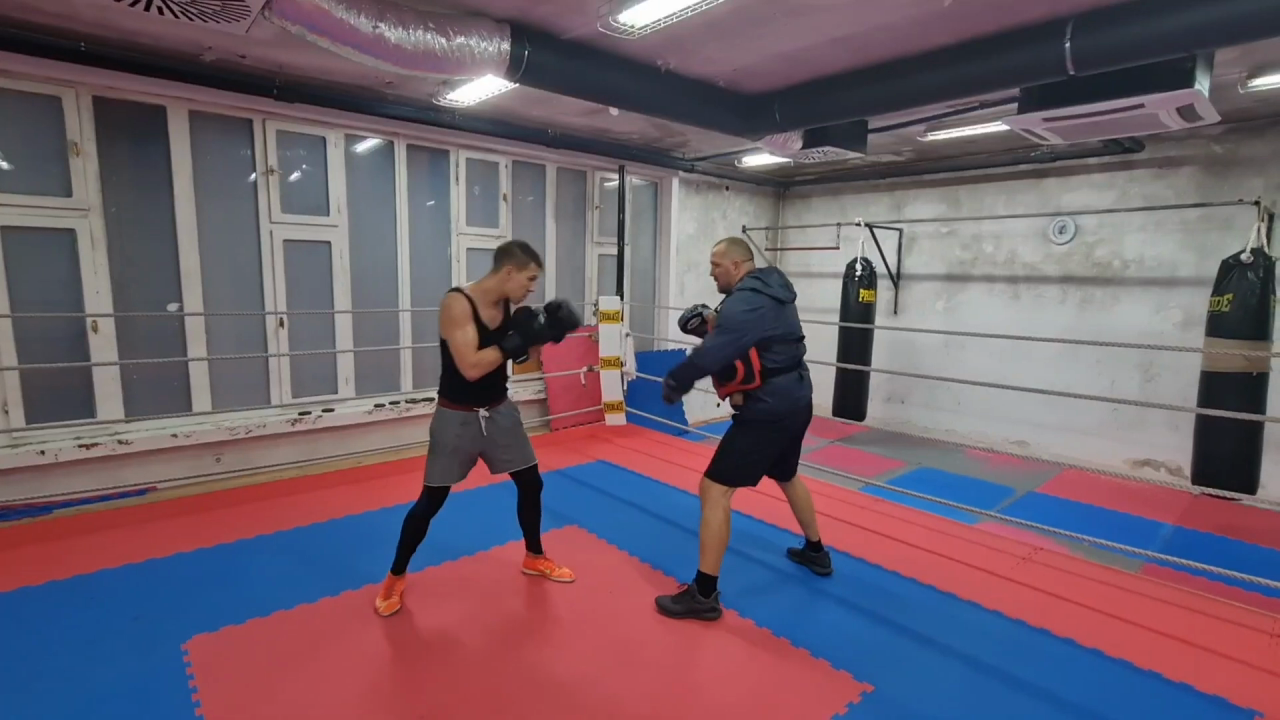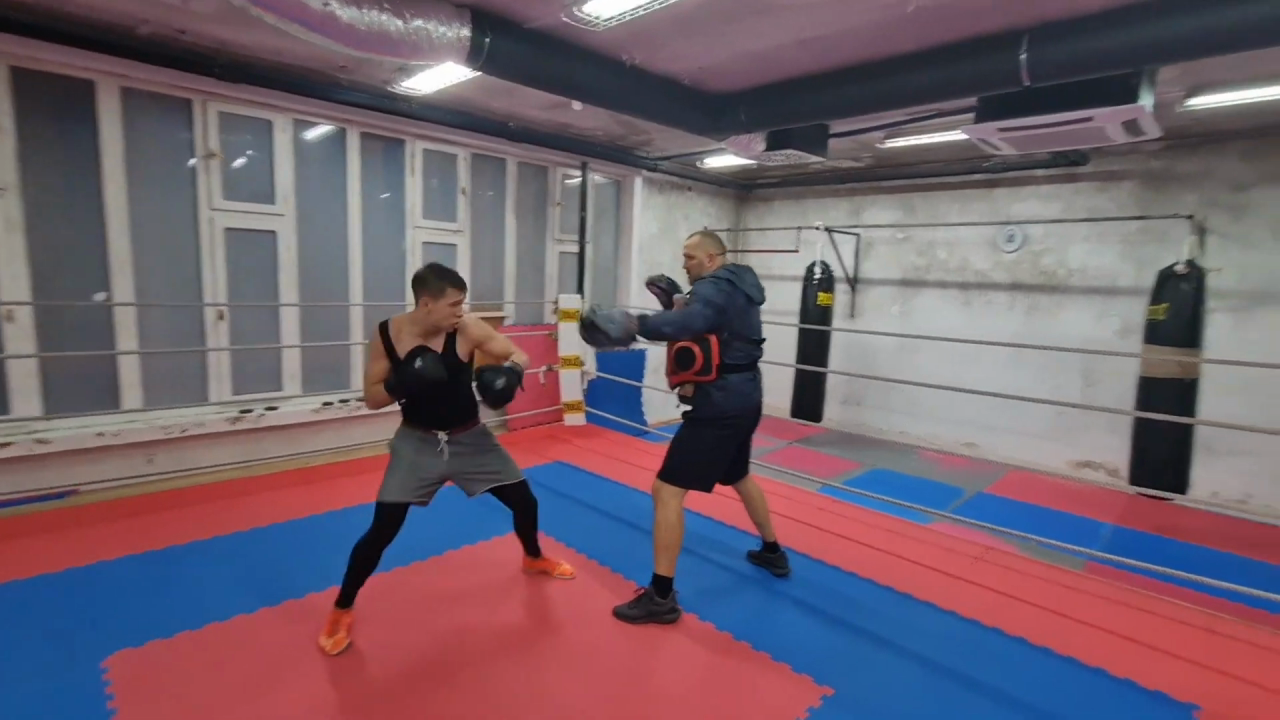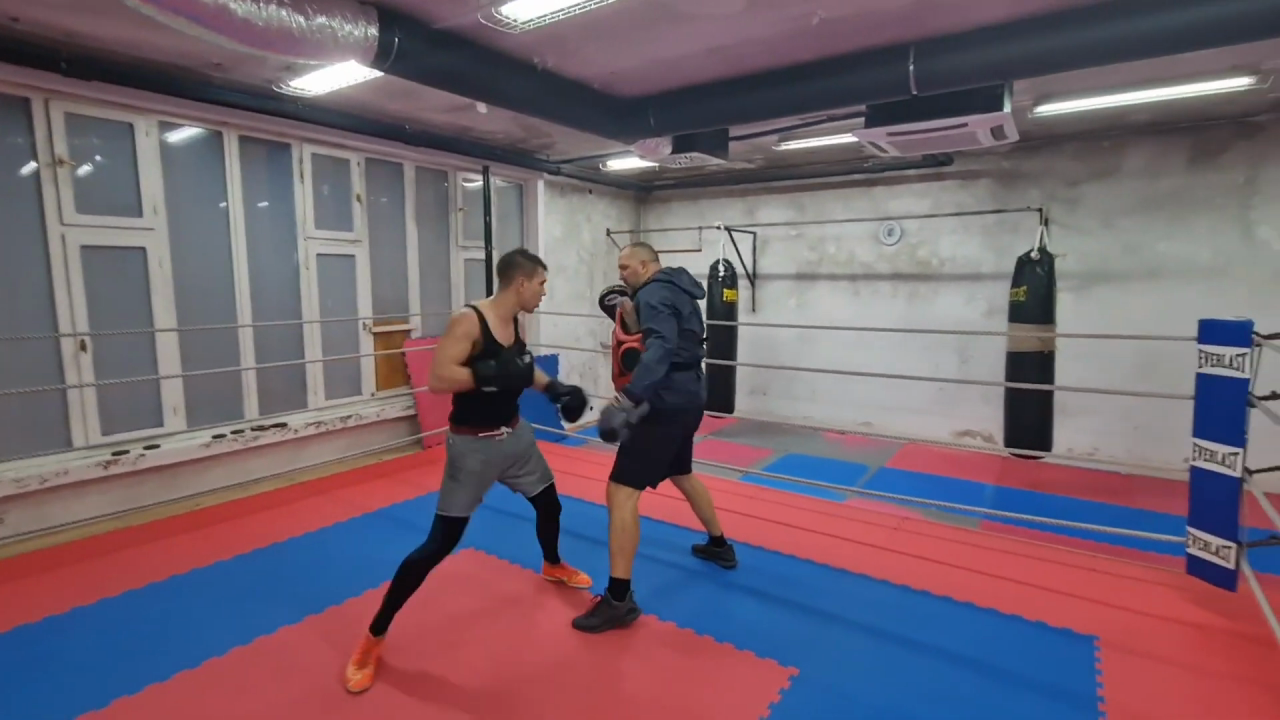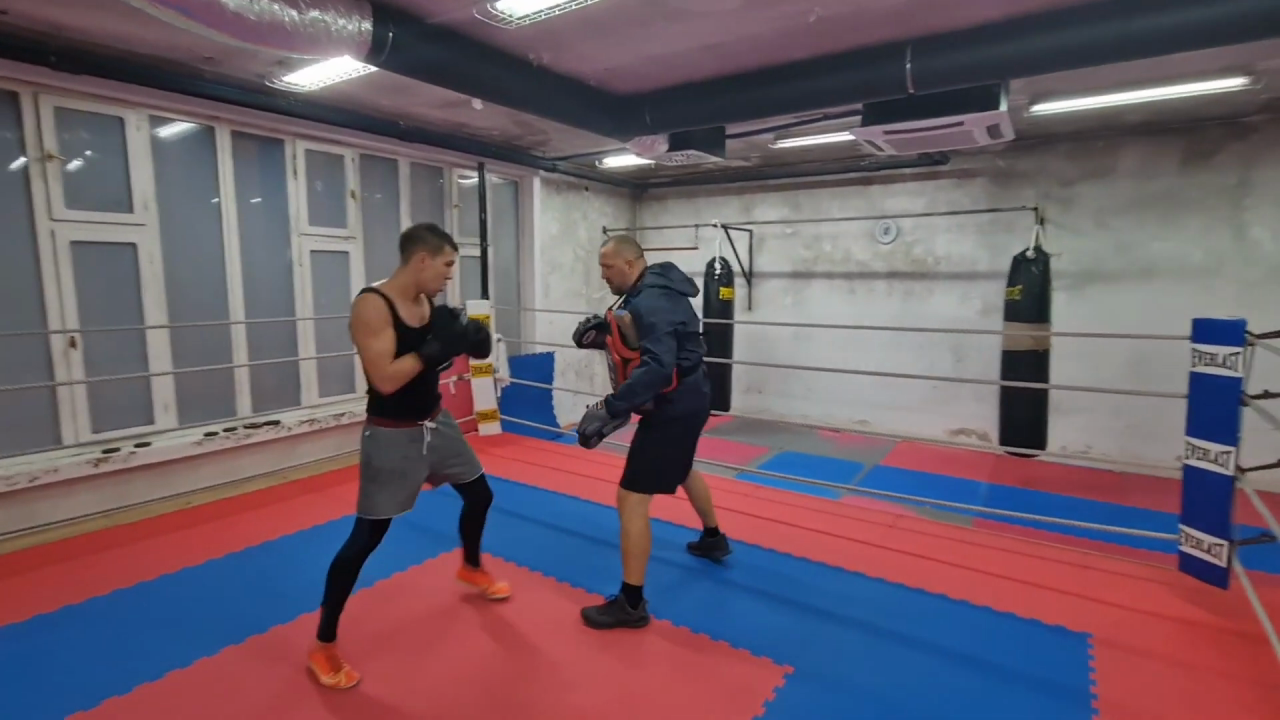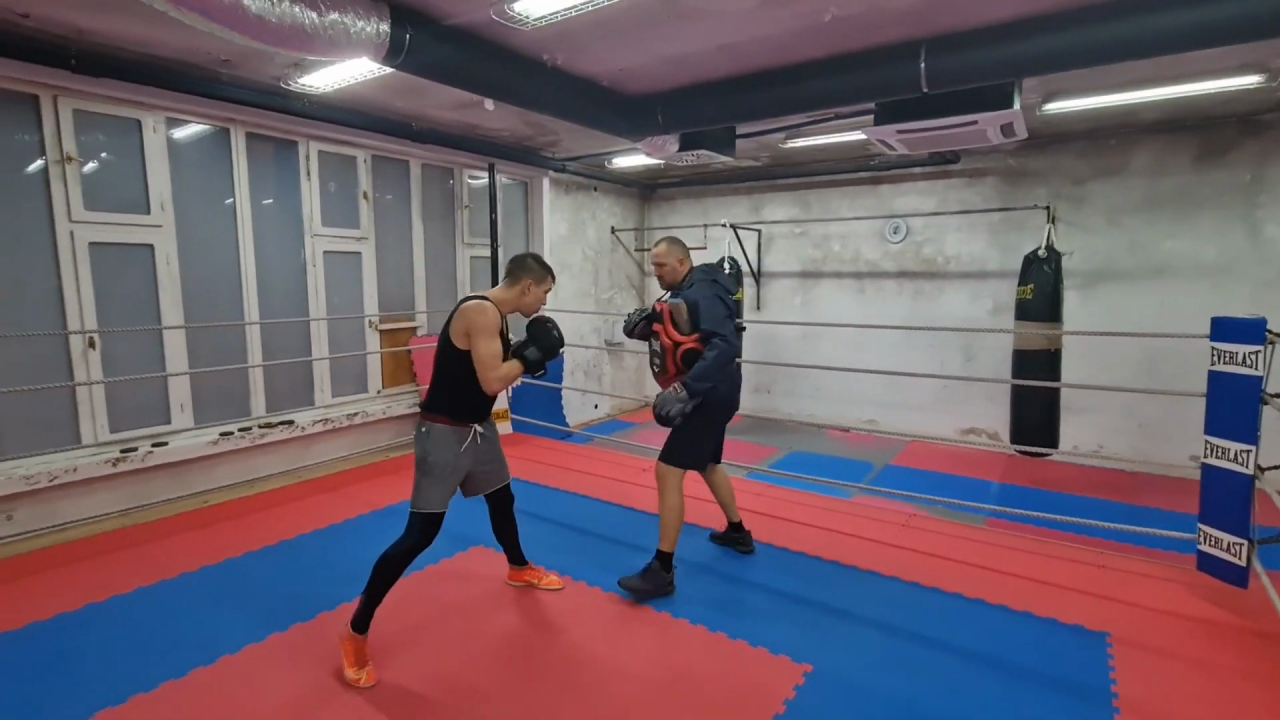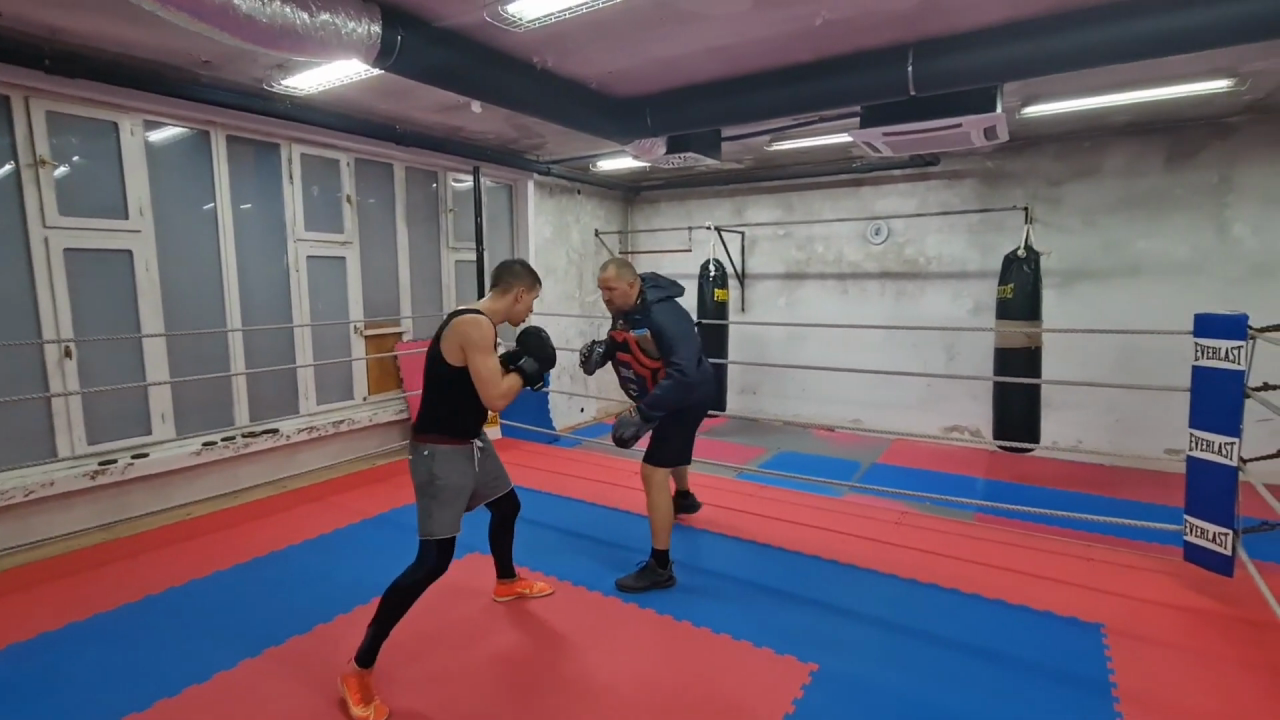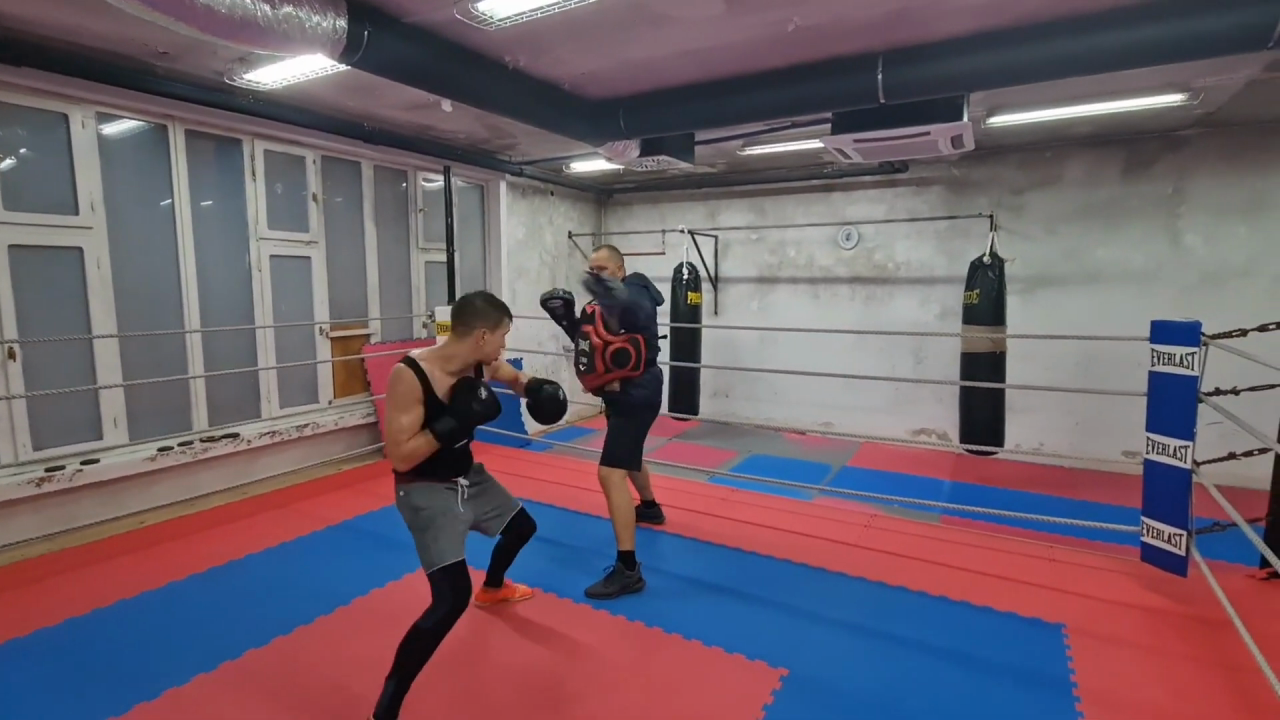
dt=0.7s
person 1, frame 1
left shoulder: (507, 306)
right shoulder: (457, 303)
left elbow: (523, 352)
right elbow: (470, 368)
left wrist: (551, 327)
right wrist: (516, 339)
left hip: (499, 411)
right hip: (457, 416)
left knee: (531, 482)
right knee: (432, 501)
left ankle: (534, 557)
right ankle: (396, 578)
person 1, frame 2
left shoulder: (470, 328)
right shoulder: (387, 334)
left elbow: (517, 354)
right elbow: (371, 396)
left wrist: (509, 372)
right wrist: (400, 382)
left hip: (470, 435)
right hip: (419, 439)
left knee: (523, 500)
right knee: (383, 531)
left ankle: (535, 558)
right ankle: (342, 608)
person 1, frame 3
left shoulder: (514, 320)
right shoulder: (469, 319)
right elbow: (440, 380)
left wrist: (554, 388)
right wrist: (492, 374)
left hip: (514, 434)
right hip: (472, 442)
left knee: (550, 503)
right knee: (440, 543)
left ankle: (553, 566)
right ankle: (373, 639)
person 1, frame 4
left shoulder: (427, 301)
right shoulder: (371, 305)
right elbow: (386, 381)
left wrist: (462, 340)
right wrist: (434, 345)
left hip: (435, 421)
right hip: (393, 433)
left knee: (479, 493)
right knee: (367, 536)
left ankle: (472, 569)
right ankle: (323, 646)
person 1, frame 5
left shoulder: (495, 314)
right shoulder: (479, 312)
left elbow: (497, 371)
right elbow: (493, 381)
left wrist: (532, 350)
right wrist: (533, 352)
left hip: (478, 427)
right hip: (444, 432)
left knee: (502, 498)
right knee: (420, 533)
left ankle: (519, 568)
right ankle: (356, 635)
person 1, frame 6
left shoulder: (479, 323)
right shoulder: (473, 327)
right elbow: (496, 398)
left wrist: (520, 363)
right wrist: (530, 365)
left hip: (469, 443)
right hip: (439, 451)
left knee: (508, 504)
right knee: (433, 561)
left ankle: (507, 582)
right ankle: (359, 669)
person 1, frame 7
left shoulder: (477, 362)
right shoulder: (408, 374)
left elbow: (510, 374)
right elbow: (400, 458)
left wrist: (536, 389)
right wrist: (452, 421)
left hip: (467, 476)
right hip: (426, 491)
left knee: (522, 526)
right knee: (452, 597)
left ankle: (492, 588)
person 2, frame 1
left shoulder: (744, 302)
right shoulder: (768, 294)
left elbow: (712, 355)
left wrist: (675, 381)
right wrist: (711, 323)
left hip: (766, 410)
right hip: (794, 402)
left knee: (714, 489)
right knee: (786, 476)
left ankle: (704, 593)
right ankle: (815, 551)
person 2, frame 2
left shoulder: (714, 290)
right shoulder: (734, 292)
left elbow: (684, 324)
left wrist: (631, 323)
right wrist: (674, 298)
left hip: (717, 407)
right hip: (741, 401)
left knee: (667, 490)
right knee: (737, 477)
left ankle: (661, 596)
right ankle: (773, 554)
person 2, frame 3
left shoulder: (652, 296)
right shoulder: (676, 292)
left elbow: (660, 348)
left wrist: (629, 399)
right wrist: (624, 312)
left hip: (666, 403)
right hip: (687, 399)
left knee: (621, 492)
right knee: (681, 474)
left ankle: (619, 600)
right ankle: (720, 545)
person 2, frame 4
left shoulder: (650, 303)
right shoulder: (654, 291)
left elbow: (657, 366)
left wrist: (610, 409)
right wrist: (606, 334)
left hip: (673, 408)
right hip: (687, 400)
left knee: (632, 498)
right knee: (683, 469)
left ankle: (631, 603)
right ankle: (713, 537)
person 2, frame 5
left shoulder: (703, 294)
right shoulder: (684, 294)
left elbow: (724, 346)
right elbow: (680, 338)
left wrist: (685, 390)
right wrist: (648, 327)
left hip: (710, 396)
right hip: (709, 395)
left knee: (668, 471)
right knee: (707, 463)
left ankle: (662, 570)
right ankle: (737, 532)
person 2, frame 6
left shoulder: (665, 316)
right shoulder: (625, 312)
left elbow: (681, 374)
right elbow: (624, 347)
left wrist: (642, 415)
right wrist: (602, 351)
left hip: (687, 396)
right hip: (667, 396)
left knee: (653, 472)
right knee: (668, 450)
left ankle: (660, 567)
right ankle: (684, 497)
person 2, frame 7
left shoulder: (631, 294)
right shoulder: (604, 299)
left elbow: (638, 310)
right elbow: (588, 333)
left wrist: (613, 292)
right wrist: (565, 314)
left hip: (634, 397)
right hip: (622, 395)
left knee: (611, 473)
right knee: (628, 458)
left ankle: (627, 570)
right ankle: (650, 508)
